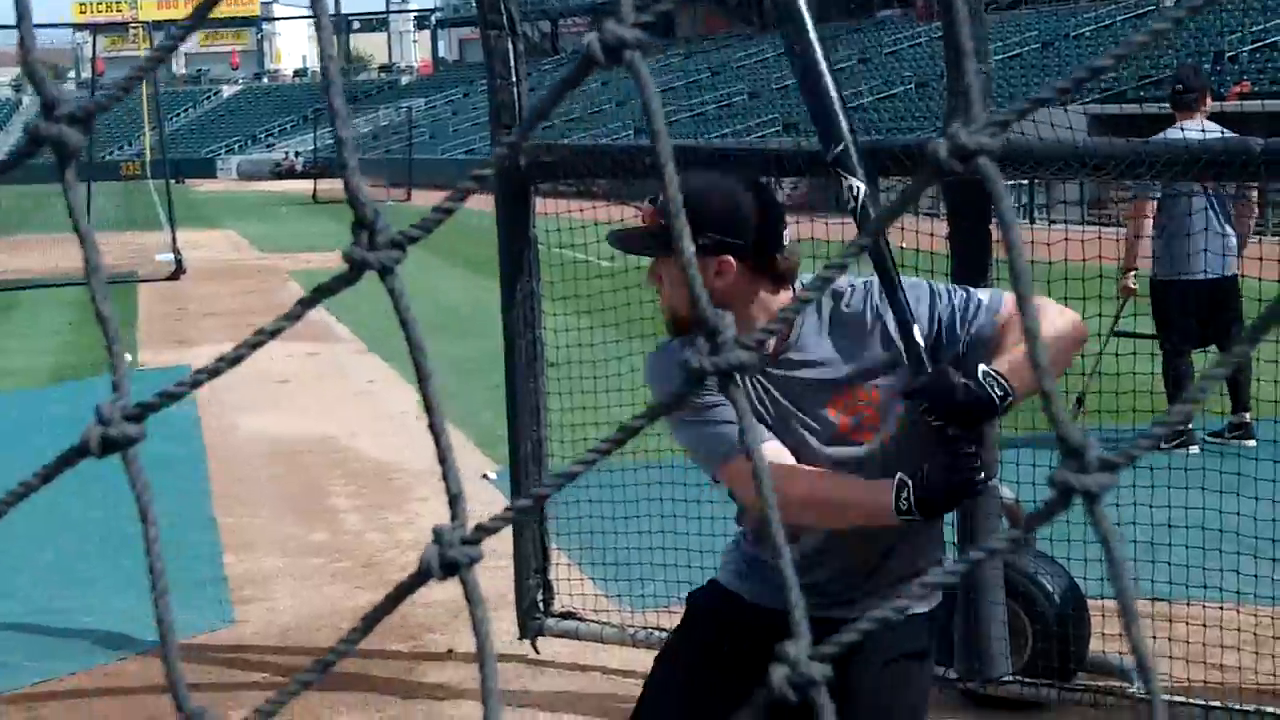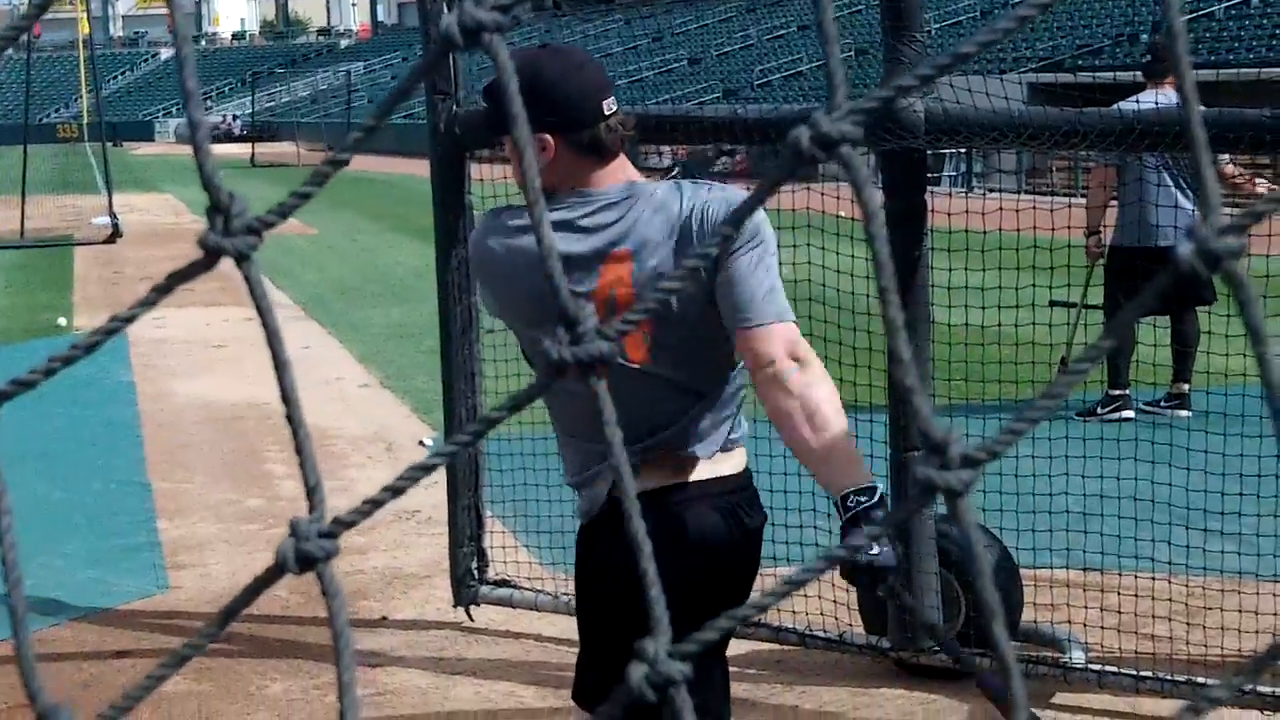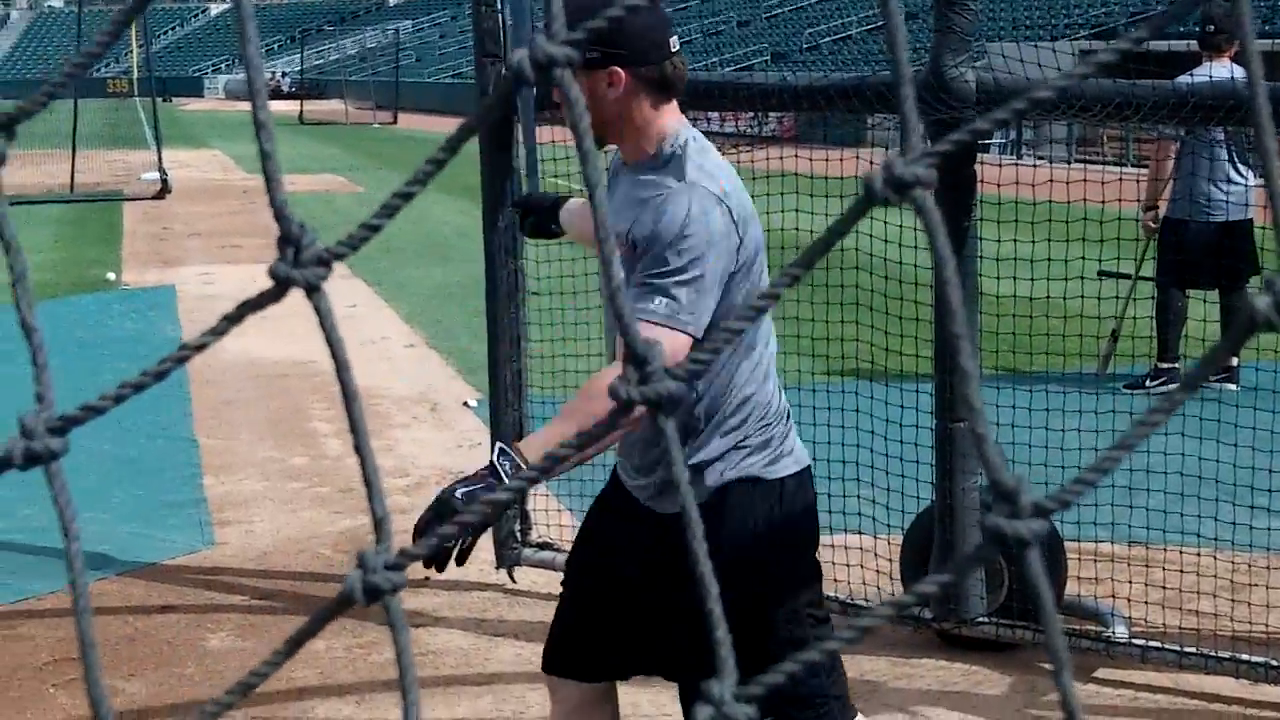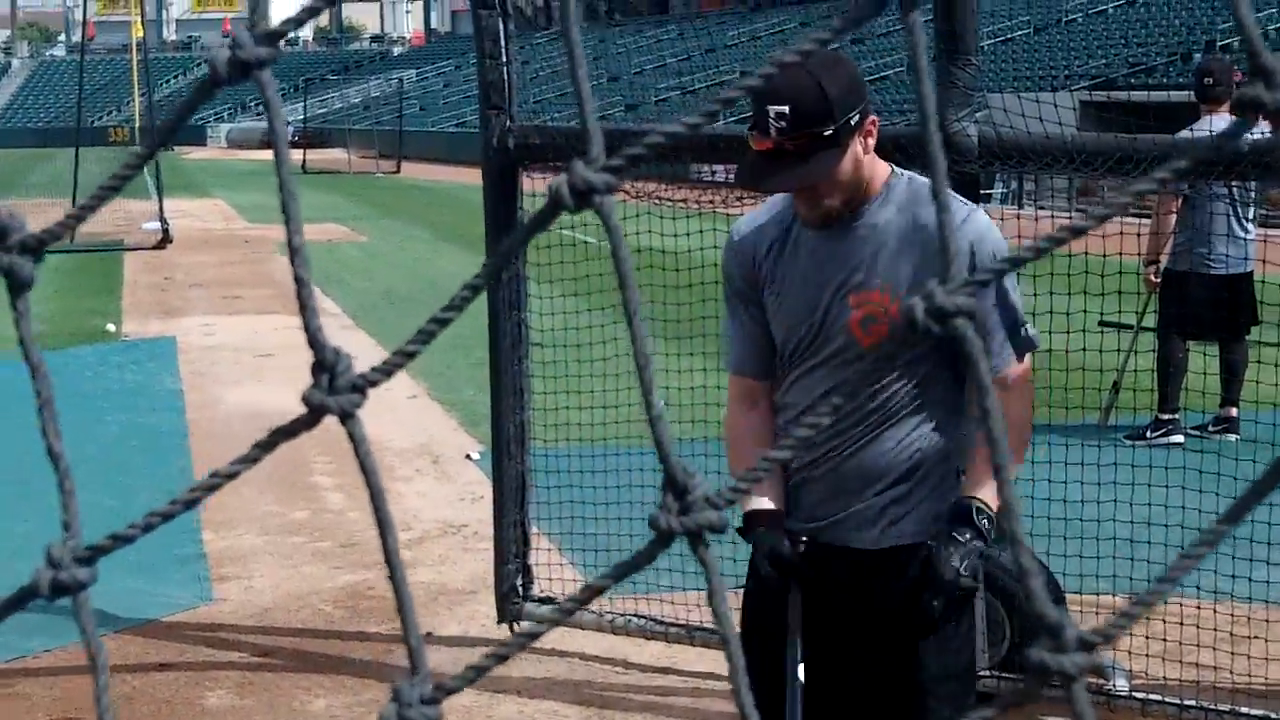
dt=0.7s
person 1, frame 1
left shoulder: (876, 306)
right shoulder: (680, 366)
left elbow: (1059, 325)
right elbow: (788, 494)
left wrist: (987, 386)
right wrist: (911, 497)
right hip: (750, 602)
person 1, frame 2
left shoulder: (497, 245)
right shoulder: (718, 216)
right elbow: (783, 366)
right wrist: (860, 502)
left hip: (623, 522)
right hip: (726, 510)
person 1, frame 3
left shoulder: (691, 201)
right shoulder: (634, 167)
left wrist: (504, 469)
right wrist: (559, 211)
left hip: (741, 499)
right hip: (643, 486)
person 1, frame 4
left shoulder: (957, 237)
right shoulder: (754, 242)
left elbow: (1013, 394)
right elbow: (749, 397)
left wrist: (972, 524)
right wrist: (762, 516)
left hip: (910, 551)
right hip: (792, 540)
person 2, frame 1
left shoulder: (1160, 145)
right shoulder: (1233, 143)
left elbow: (1142, 213)
right elbow: (1248, 205)
left wrist: (1128, 267)
left hip: (1175, 267)
right hip: (1224, 264)
left knee: (1175, 348)
right knee: (1231, 341)
left ankle: (1181, 431)
right ankle: (1242, 423)
person 2, frame 2
left shoulder: (1120, 113)
left elbow: (1102, 179)
right elbow: (1224, 171)
left wrist: (1093, 230)
right wrist: (1253, 185)
left hip: (1134, 234)
right hip: (1185, 231)
left knee: (1120, 311)
right knee: (1184, 310)
left ankle: (1118, 394)
right ankle: (1180, 392)
person 2, frame 3
left shoulder: (1184, 85)
left elbow: (1166, 152)
left wrist: (1150, 205)
left hip: (1190, 208)
right hip: (1238, 206)
left knee: (1172, 284)
right knee: (1234, 285)
left ankle: (1167, 367)
right ankle: (1228, 366)
person 2, frame 4
left shoulder: (1186, 139)
right shoulder: (1256, 136)
left elbow: (1169, 206)
left wrist: (1151, 258)
left hip: (1192, 259)
right hip: (1240, 257)
left knee: (1172, 335)
right knee: (1234, 337)
left ankle: (1168, 419)
right ankle: (1228, 416)
